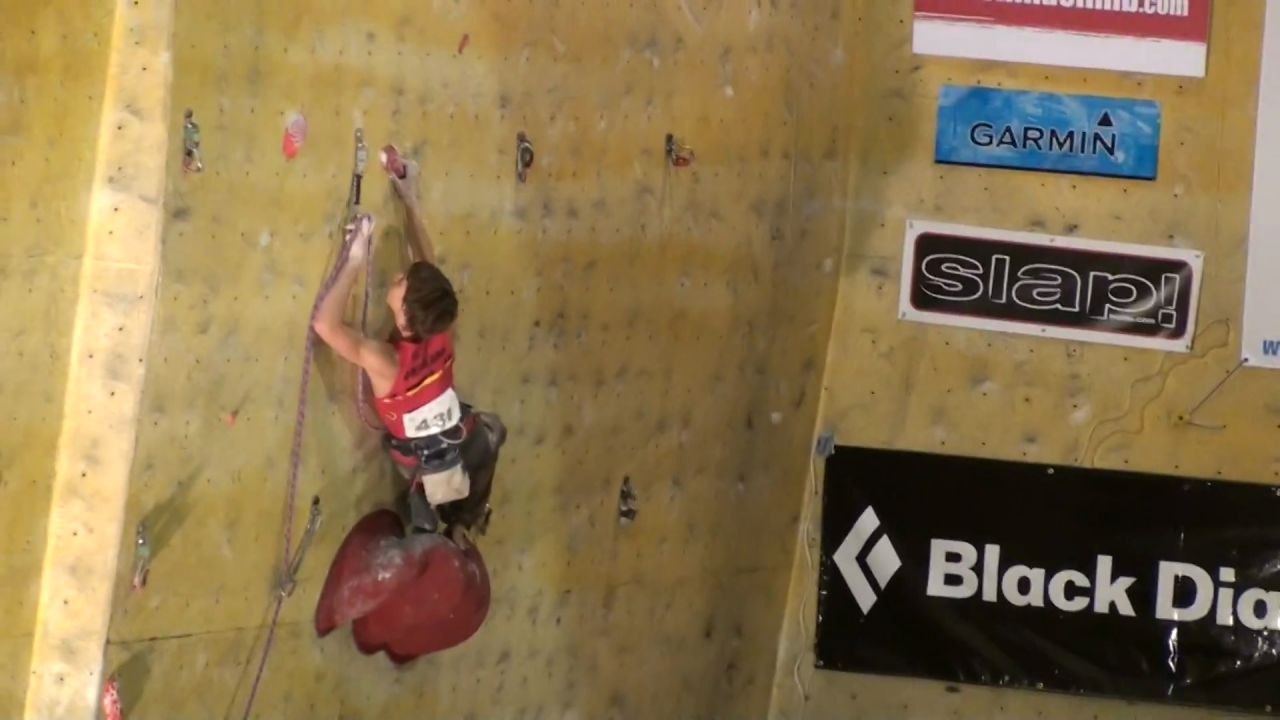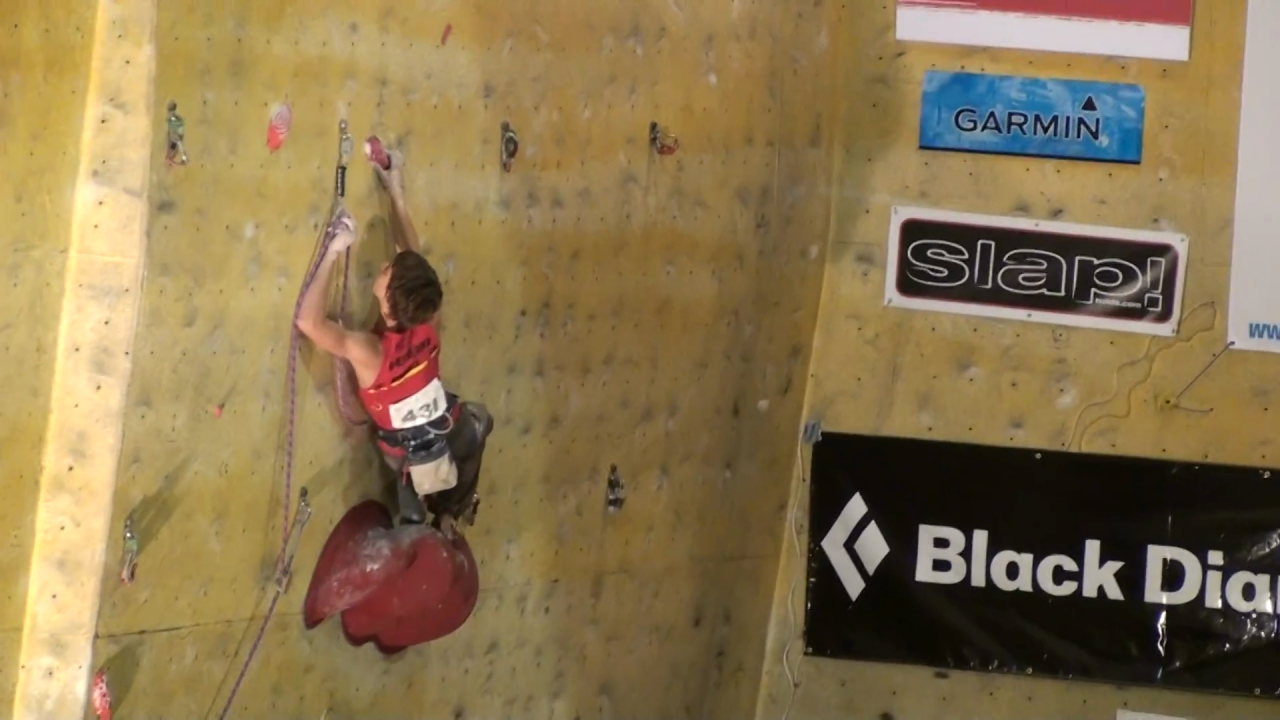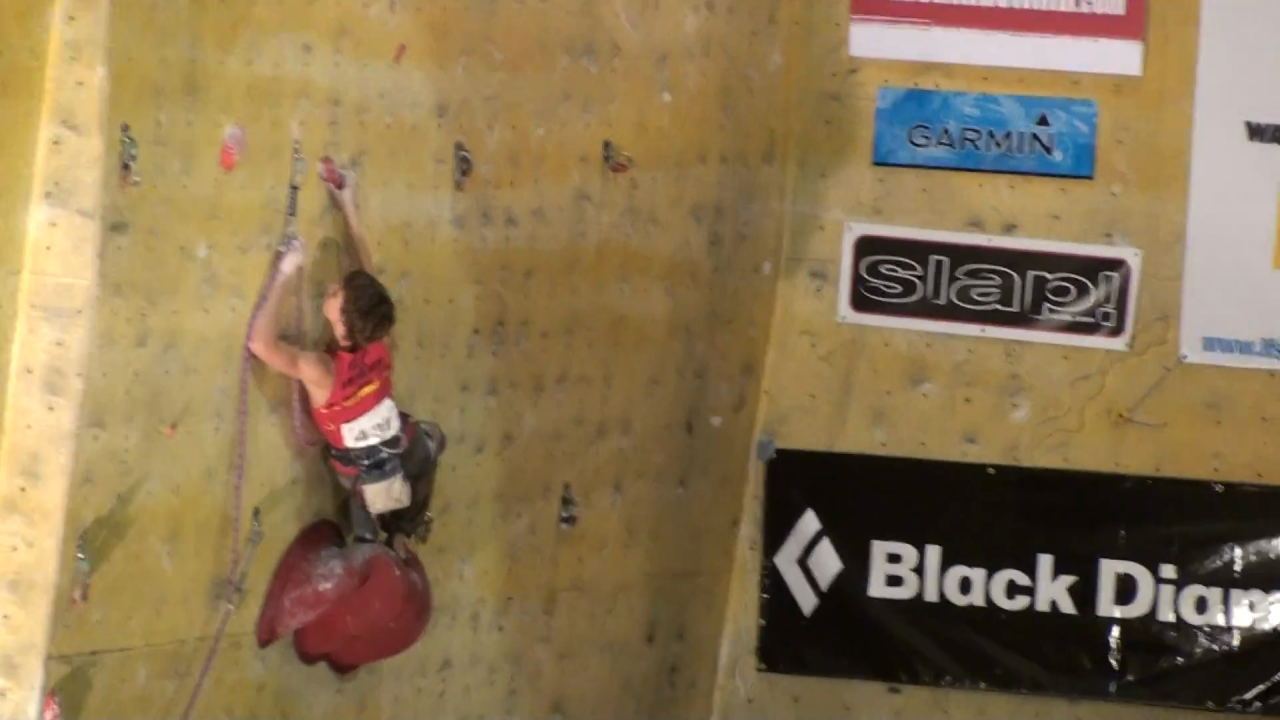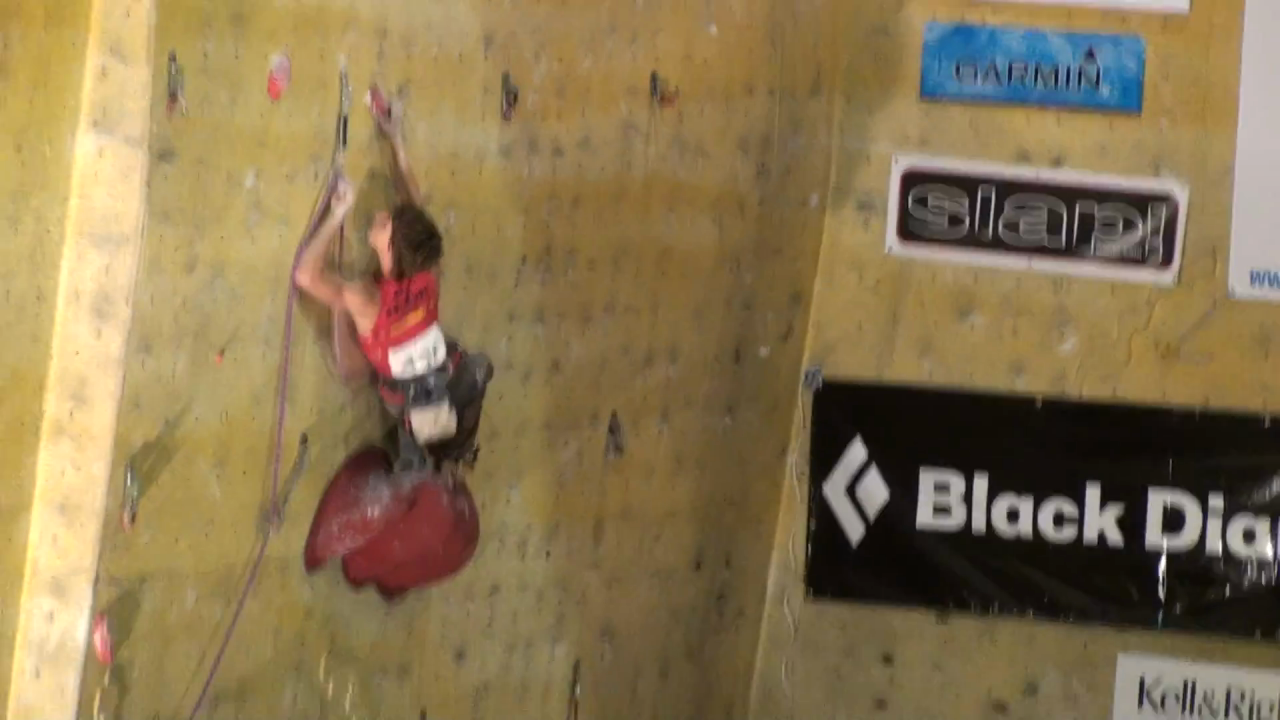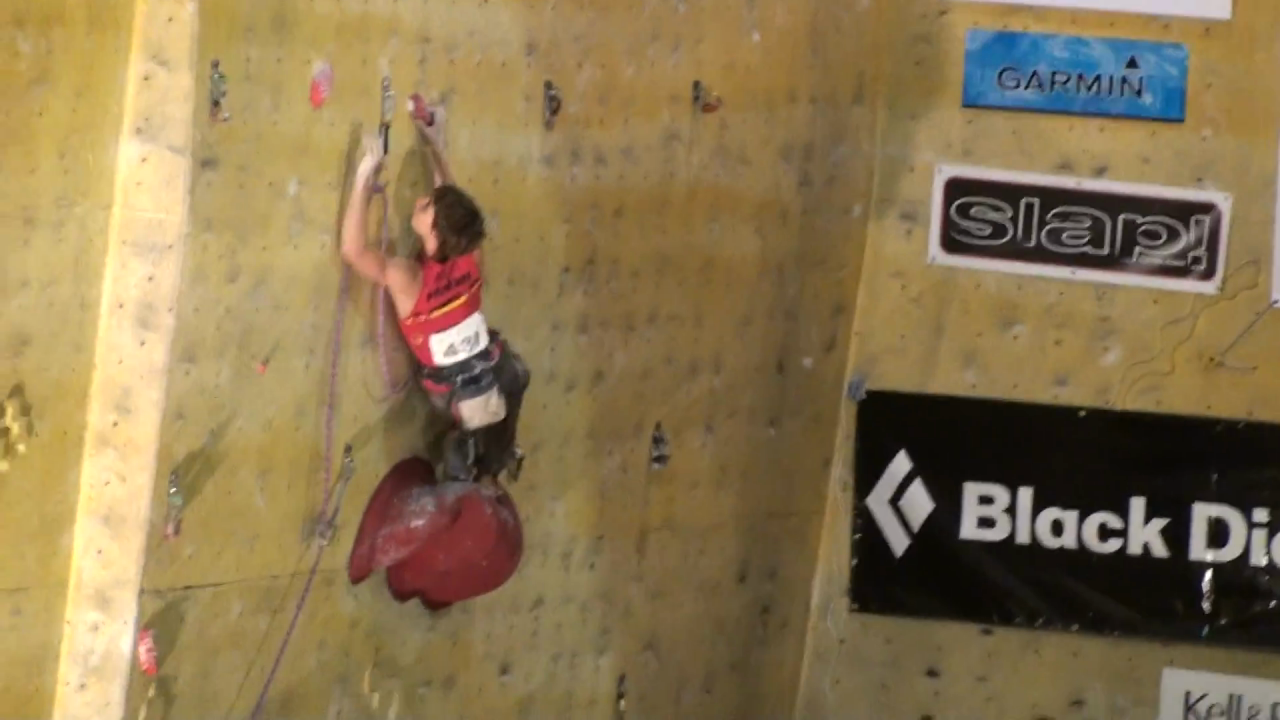
dt=0.5s
person 1, frame 1
left shoulder: (385, 362)
right shoulder: (442, 334)
left elbow: (325, 324)
right elbow: (426, 264)
left wrist: (356, 259)
right wrist: (410, 200)
left hip: (429, 470)
right hip: (466, 448)
right knee: (492, 427)
right ankle: (464, 520)
person 1, frame 2
left shoulder: (369, 352)
right shoulder: (427, 323)
left elbow: (308, 321)
right elbow: (413, 255)
left wrist: (333, 253)
right wrist: (395, 190)
left hip: (414, 460)
right hip: (454, 437)
right knee: (478, 416)
right ankle: (451, 510)
person 1, frame 3
left shoulder: (321, 371)
right shoulder: (379, 342)
left elbow: (260, 342)
right elbow: (365, 275)
left wrist: (284, 274)
right wrist: (348, 209)
left hip: (367, 479)
right hip: (407, 456)
right knee: (431, 436)
right ankle: (405, 529)
person 1, frame 4
left shoulder: (366, 300)
right shoulder: (426, 272)
left elbow: (306, 275)
right elbow: (414, 207)
left wrist: (335, 217)
right wrist: (397, 142)
left hip: (415, 404)
right hip: (453, 384)
right knee: (478, 365)
right ankle: (453, 454)
person 1, frame 5
left shoulder: (407, 279)
right shoulder: (469, 256)
left elbow: (352, 249)
right elbow: (454, 201)
left wrist: (365, 174)
right wrist: (435, 146)
left hip: (459, 395)
right hip: (499, 375)
right ankle: (494, 467)
